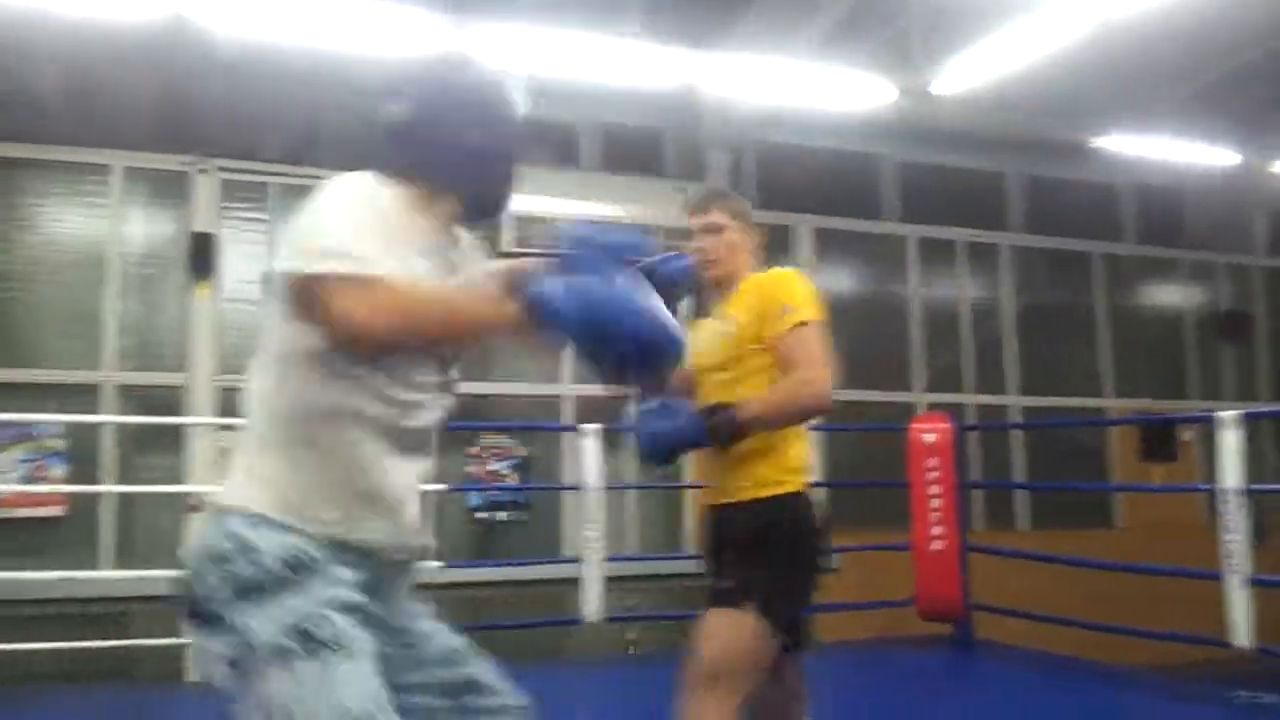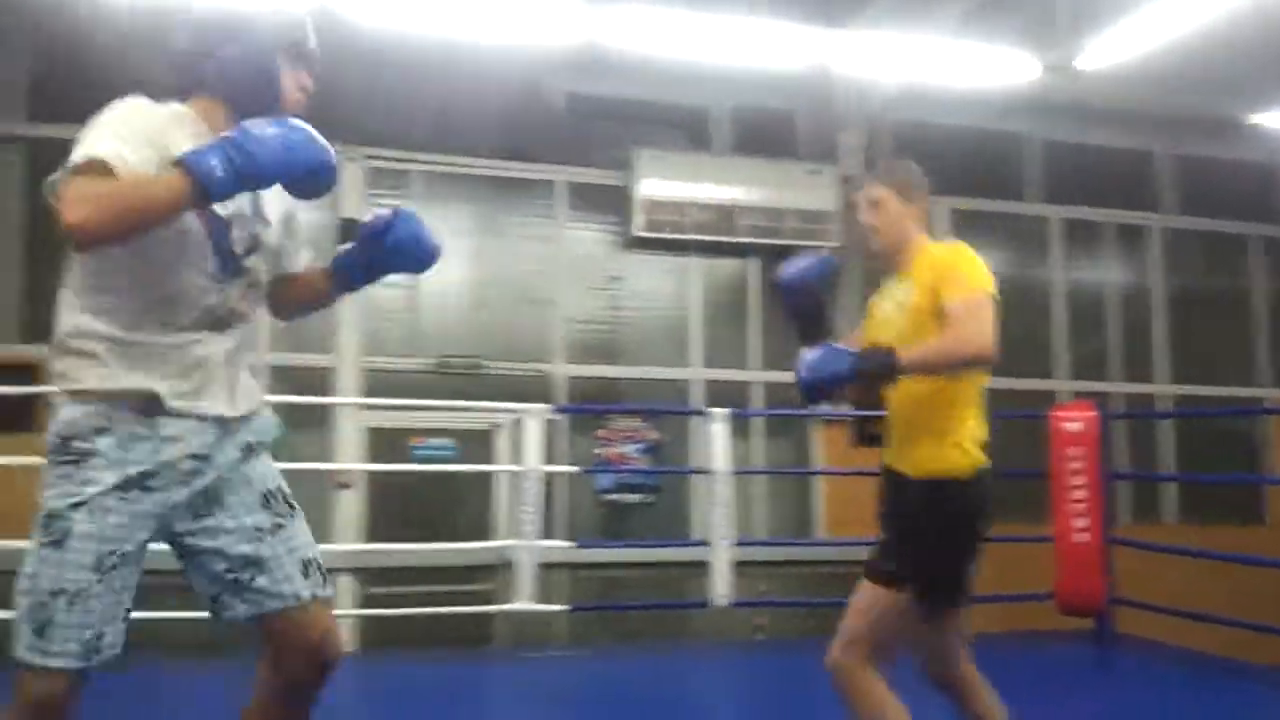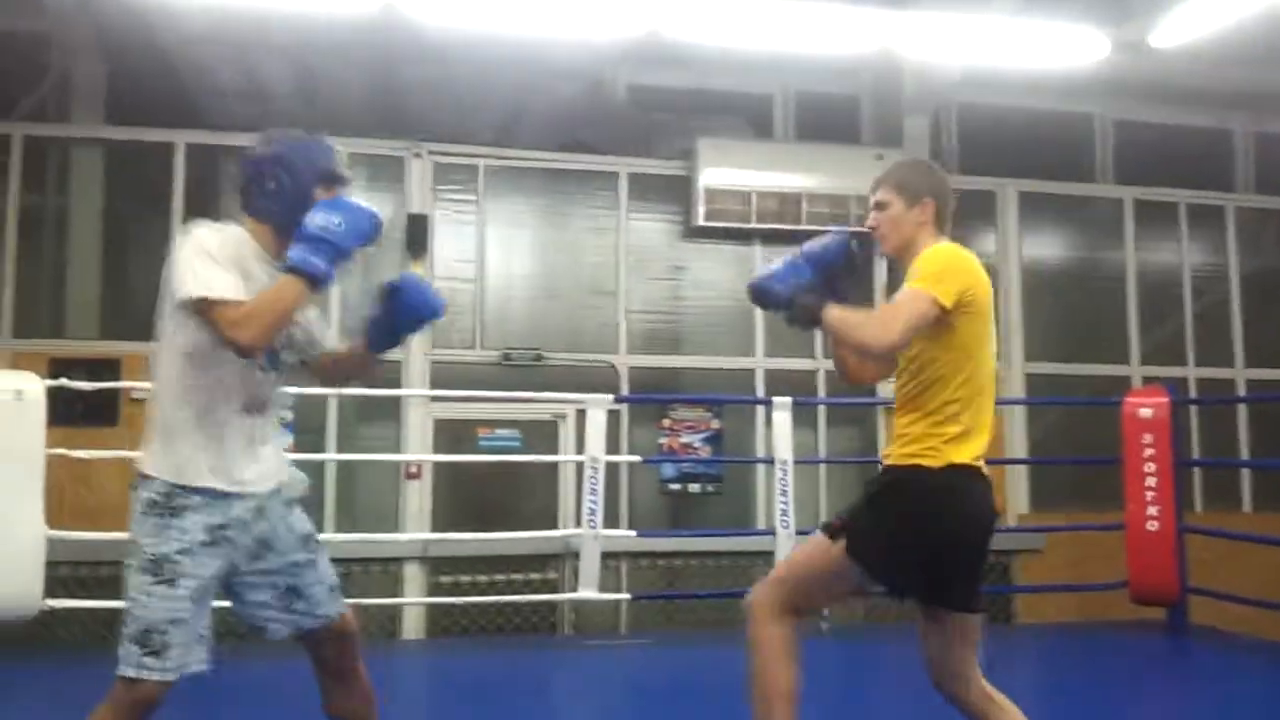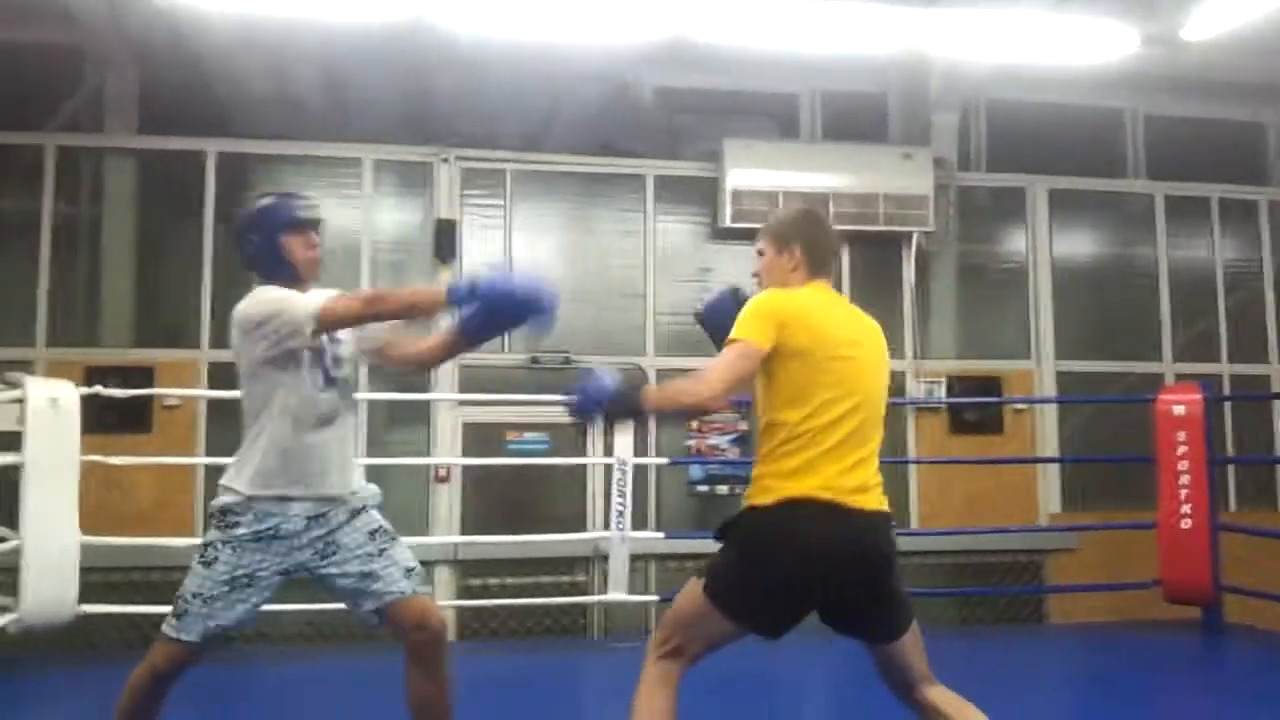
dt=0.5s
person 1, frame 1
left shoulder: (452, 254)
right shoulder: (353, 203)
right elbow: (362, 319)
right wrist: (539, 299)
left hip: (363, 565)
right hip: (276, 555)
person 1, frame 2
left shoulder: (261, 172)
right shoulder: (141, 122)
left elbow: (292, 294)
right elbow: (80, 214)
left wrist: (363, 262)
right wrist: (220, 164)
left hip: (229, 431)
right hip: (117, 424)
left knee: (309, 643)
person 1, frame 3
left shoulder: (287, 270)
right shoulder: (206, 244)
left elbow: (325, 367)
right elbow: (247, 332)
left wrist: (386, 329)
right wrist: (315, 257)
left hip: (263, 494)
right hip: (187, 494)
left knee: (336, 638)
person 1, frame 4
left shoulder: (327, 303)
right shoulder: (260, 310)
left elbow: (407, 355)
right elbow: (369, 306)
left wrist: (477, 325)
right wrist: (472, 291)
left hip: (342, 506)
right hip: (260, 510)
left knee: (425, 627)
right knee: (173, 654)
person 2, frame 1
left shoulder: (780, 286)
right shoulder: (706, 330)
left elbow: (815, 388)
left wrist: (719, 423)
left hip: (773, 517)
right hip: (731, 520)
person 2, frame 2
left shoulder: (953, 262)
right shoulder: (887, 297)
left elbow: (979, 343)
right elbow: (849, 385)
left wrist: (881, 363)
right wrist: (814, 328)
left hip: (943, 489)
right hip: (917, 486)
left knee: (850, 660)
right knee: (944, 658)
person 2, frame 3
left shoulder: (946, 261)
right shoulder: (938, 273)
left elbow: (881, 340)
right elbow: (862, 370)
left wrist: (811, 306)
right wrist: (822, 303)
left hip: (923, 487)
right hip: (959, 494)
left knee: (768, 606)
person 2, frame 4
left shoulder: (770, 307)
right shoulder: (869, 330)
left elbow: (711, 391)
left wrist: (628, 399)
left hip: (785, 527)
right hip: (866, 531)
left knee: (665, 657)
